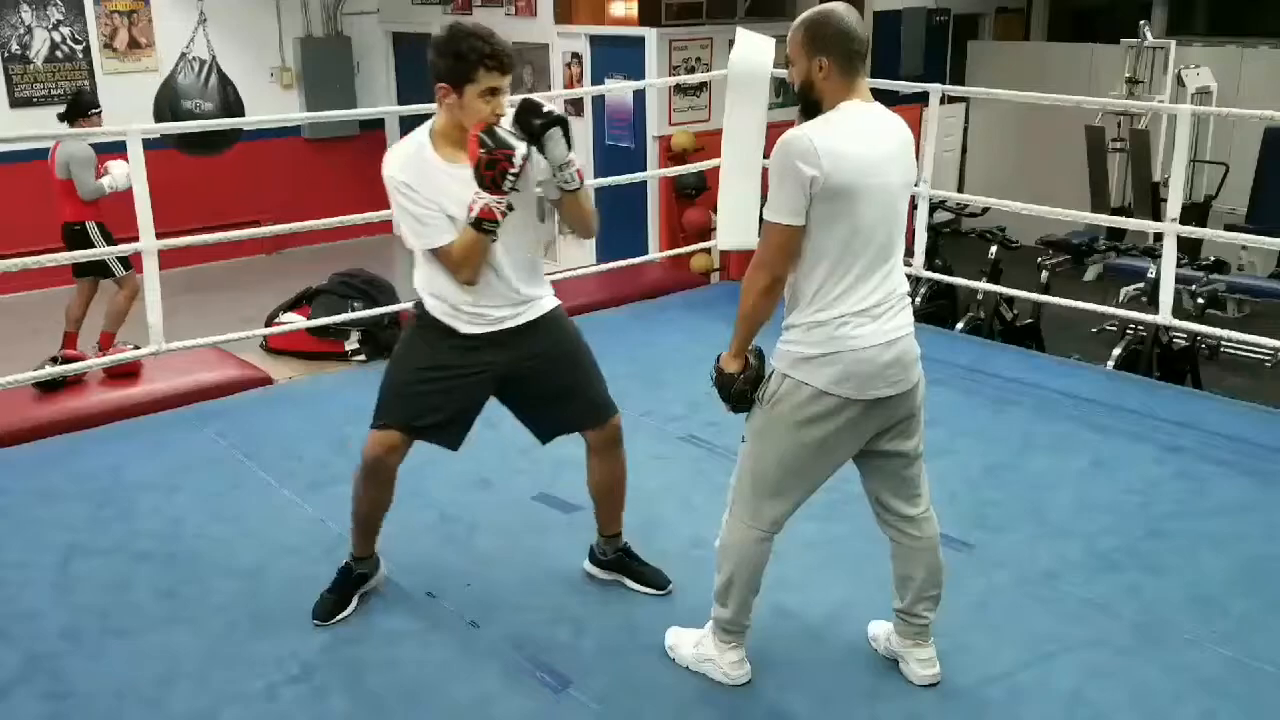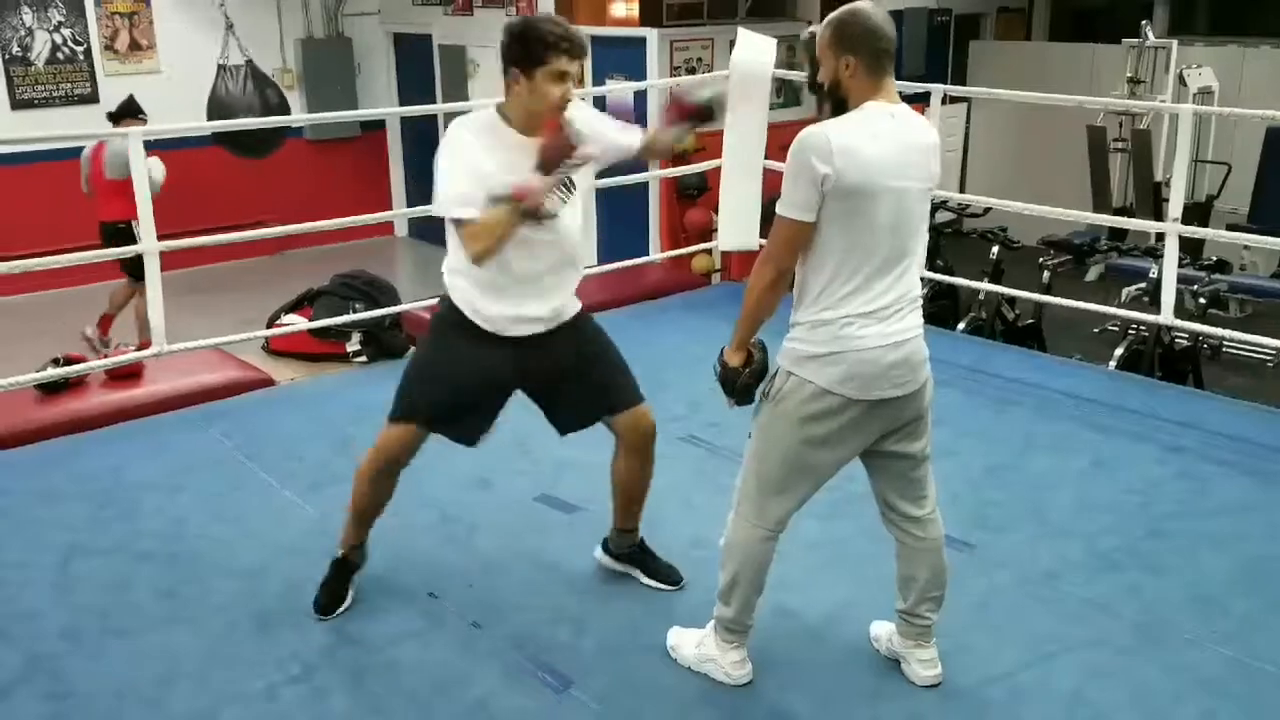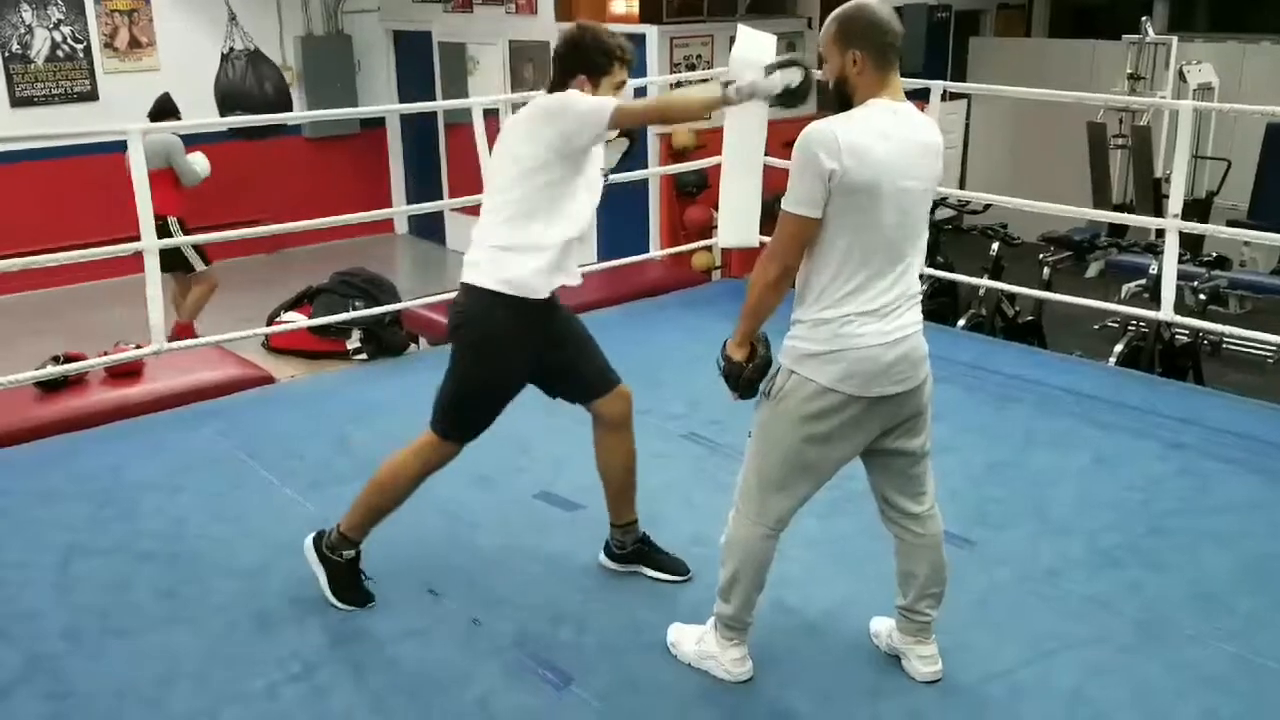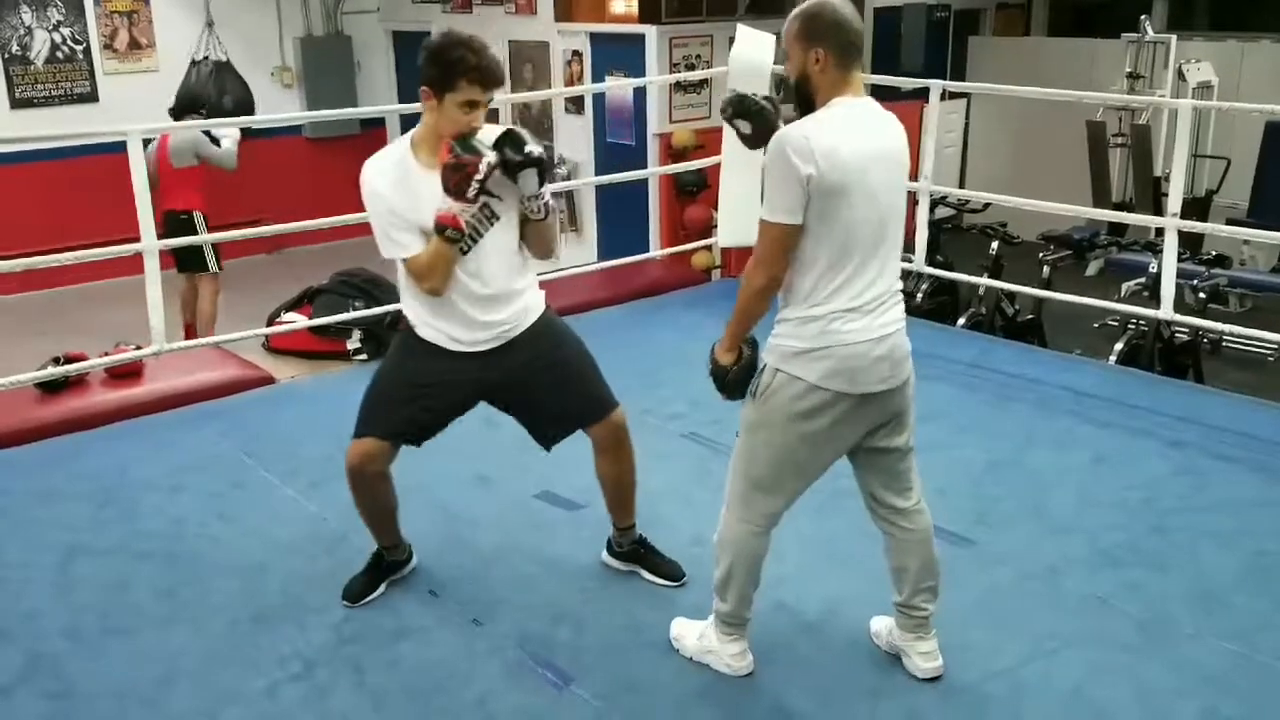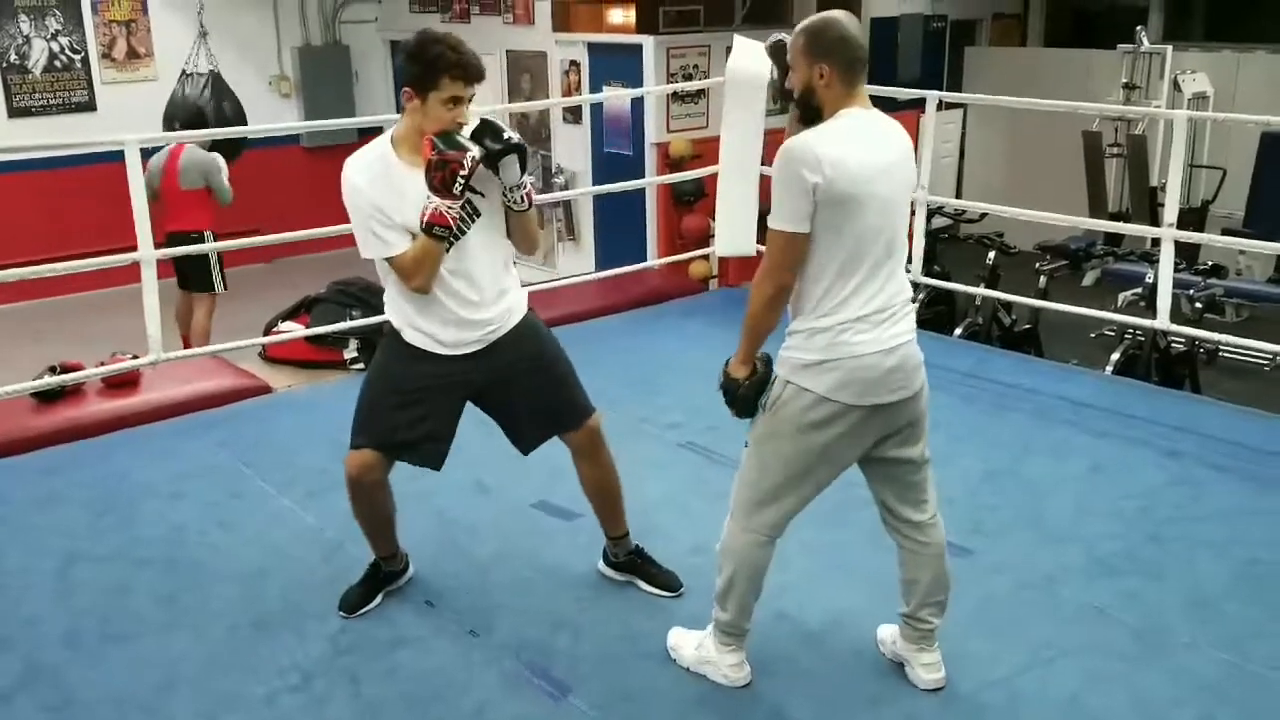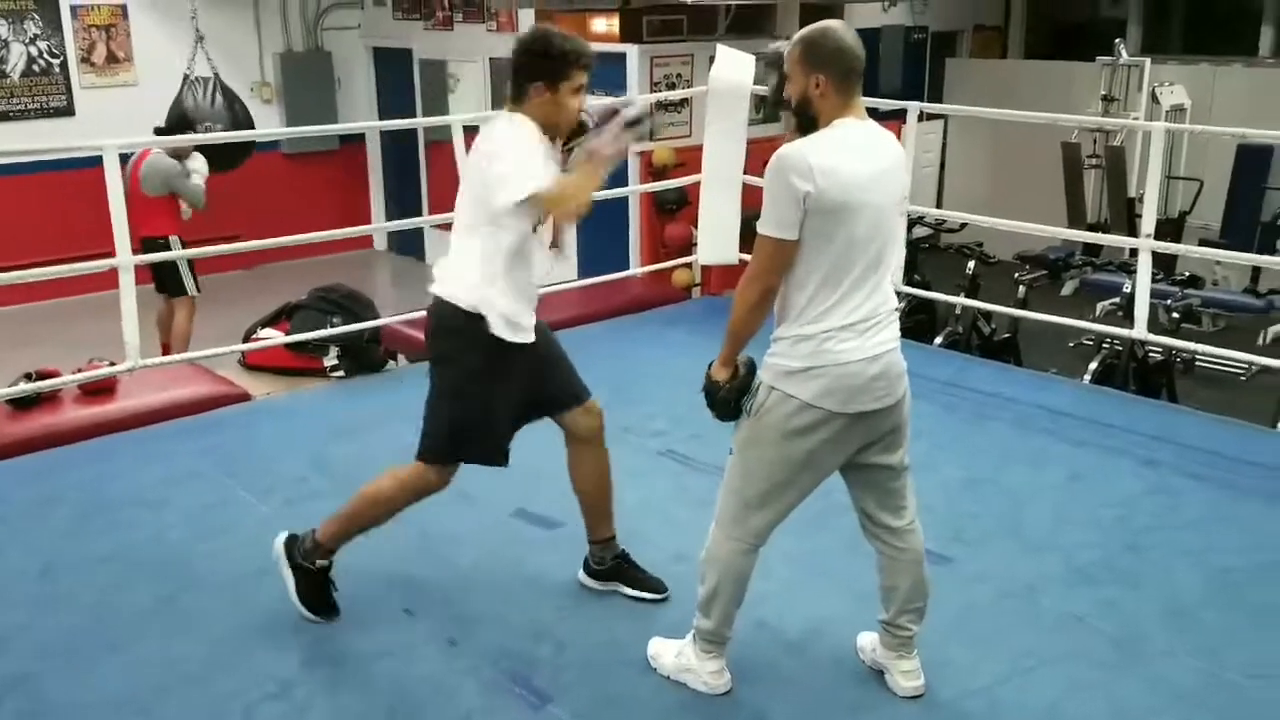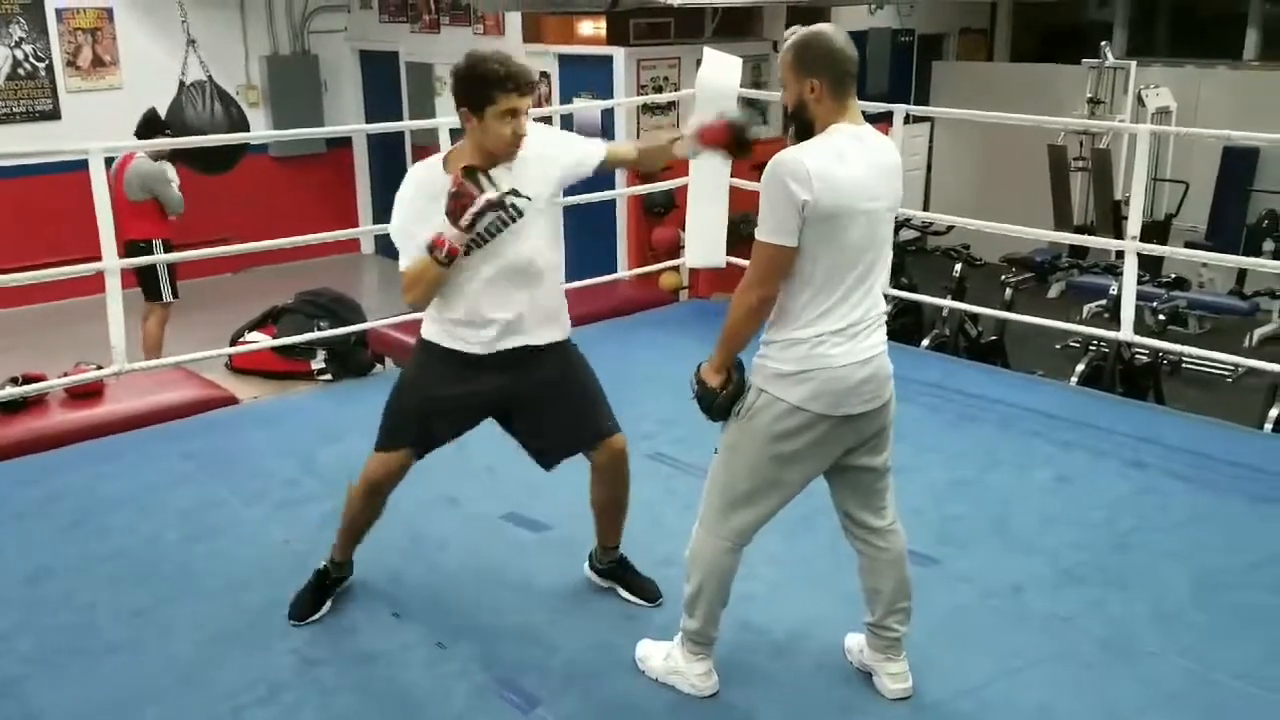
dt=0.5s
person 1, frame 1
left shoulder: (803, 146)
right shoulder: (898, 132)
left elbow: (769, 271)
left wrist: (736, 352)
left hip: (821, 369)
right hip: (896, 358)
left knee: (752, 511)
right knee: (908, 507)
left ankle: (725, 646)
right ankle: (916, 643)
person 1, frame 2
left shoulder: (821, 144)
right shoulder: (926, 138)
left elbow: (775, 265)
left wrist: (739, 345)
left hip: (826, 368)
right hip: (904, 362)
left knee: (757, 509)
right knee: (914, 510)
left ankle: (726, 646)
right ankle: (918, 645)
person 1, frame 3
left shoulder: (826, 140)
right shoulder: (928, 136)
left elbow: (780, 261)
left wrist: (742, 339)
right wrist: (823, 102)
left hip: (828, 365)
right hip: (905, 358)
left knee: (758, 508)
right knee: (913, 505)
left ankle: (727, 643)
right ankle: (918, 640)
person 1, frame 4
left shoulder: (798, 142)
right shoulder: (891, 129)
left elbow: (769, 267)
left wrist: (732, 341)
left hip: (814, 364)
right hip: (888, 354)
left knee: (750, 505)
right knee: (900, 500)
left ankle: (727, 639)
right ankle: (917, 637)
person 1, frame 5
left shoulder: (805, 153)
right shoulder: (897, 137)
left elbow: (776, 277)
left wrist: (745, 357)
right wrist: (805, 108)
left hip: (824, 375)
right hip: (899, 364)
left knee: (754, 514)
right knee: (914, 512)
left ankle: (725, 649)
right ankle: (922, 648)
person 1, frame 6
left shoulder: (796, 162)
right shoulder: (891, 150)
left elbow: (761, 280)
left wrist: (726, 360)
right wrist: (800, 119)
left hip: (808, 382)
right hip: (882, 374)
left knee: (738, 524)
right knee: (894, 520)
left ankle: (706, 657)
right ankle: (901, 656)
person 1, frame 7
left shoulder: (794, 168)
right shoulder: (885, 153)
left elbow: (760, 288)
left wrist: (719, 363)
right wrist: (796, 131)
left hip: (798, 385)
right hip: (870, 377)
left knee: (722, 523)
right knee: (875, 521)
left ankle: (694, 658)
right ankle: (889, 657)
person 2, frame 1
left shoulder: (520, 135)
right shoulder: (406, 164)
left elbow: (585, 228)
right elbow: (464, 270)
left wrist: (559, 157)
right wrist: (491, 195)
left hip: (531, 317)
right hip: (450, 327)
left knee: (605, 430)
right knee: (380, 449)
left ankle: (609, 551)
right ankle: (360, 564)
person 2, frame 2
left shoulder: (573, 121)
right shoulder: (467, 141)
left elbow: (649, 148)
right elbow: (478, 247)
left wrist: (683, 119)
right wrist: (537, 184)
left hip: (556, 319)
right hip: (474, 320)
left knee: (638, 426)
right knee: (395, 443)
left ankle: (624, 543)
right ankle: (349, 553)
person 2, frame 3
left shoulder: (567, 131)
right shoulder: (561, 111)
right elbow: (656, 111)
left wrist: (593, 168)
right wrist: (742, 89)
left hip: (535, 301)
right hip: (501, 308)
left knee: (616, 407)
right knee: (444, 443)
left ankle: (624, 542)
right ankle: (337, 544)
person 2, frame 4
left shoulder: (497, 147)
right shoulder: (383, 174)
left elbow: (544, 250)
right elbow: (431, 281)
left wrist: (532, 188)
right wrist: (458, 206)
left hip: (523, 326)
right hip: (438, 342)
left knee: (610, 426)
right knee: (364, 458)
left ankle: (626, 544)
right ankle: (393, 554)
person 2, frame 5
left shoulder: (479, 146)
right shoulder: (365, 172)
left elbow: (528, 245)
right elbow: (415, 277)
left wrist: (513, 177)
right wrist: (444, 201)
left hip: (506, 328)
right hip: (422, 346)
left knee: (586, 432)
right knee: (362, 468)
left ankle: (621, 551)
right ankle: (389, 564)
person 2, frame 6
left shoulder: (530, 139)
right shoulder: (510, 137)
left elbow: (552, 214)
right elbow: (562, 206)
left wrist: (603, 147)
right wrist: (605, 149)
left hip: (509, 319)
right hip: (473, 323)
left knee: (586, 423)
right knee: (436, 471)
left ankle: (605, 557)
right ankle: (312, 551)
person 2, frame 7
left shoulder: (544, 147)
right shoulder: (420, 186)
left elbow: (633, 155)
right elbow: (414, 292)
left wrist: (701, 140)
right wrist: (456, 235)
left hip: (538, 345)
right hip: (453, 350)
left knee: (611, 451)
right knee: (385, 468)
left ankle: (607, 559)
right ankle: (335, 567)
person 3, frame 1
left shoulder: (61, 147)
right shoulder: (79, 150)
right elbow: (87, 192)
left wrist: (102, 173)
right wrist: (114, 181)
left hip: (73, 226)
right hip: (86, 227)
left knee: (85, 288)
right knee: (129, 285)
left ankle: (68, 349)
right ankle: (105, 347)
person 3, frame 2
left shoulder: (90, 150)
right shoulder: (129, 149)
left elbow: (87, 189)
left hip: (107, 226)
right hip: (128, 226)
left knee: (133, 280)
right knee: (147, 288)
left ankle: (99, 329)
right ankle: (144, 348)
person 3, frame 3
right shoulder: (170, 141)
right elbow: (190, 180)
right wrist: (200, 169)
left hip: (152, 223)
right hip: (168, 222)
left knee: (182, 280)
right knee: (207, 280)
left ankle: (188, 336)
right ankle: (180, 334)
person 3, frame 4
left shoulder: (157, 143)
right shoulder: (193, 137)
left elbow: (154, 181)
right elbow: (228, 163)
right wrist: (229, 140)
left hip: (170, 218)
right hip: (190, 216)
left knee: (192, 278)
right knee: (208, 284)
left ankle: (191, 336)
person 3, frame 5
left shoulder: (157, 160)
right shoulder: (203, 159)
left elbow: (148, 196)
right elbow: (226, 199)
right wrist: (221, 177)
left hip: (172, 236)
right hip: (198, 235)
left knee: (187, 293)
right knee: (204, 302)
left ankle: (188, 348)
person 3, frame 6
left shoulder: (139, 159)
right shoulder: (168, 167)
right elbow: (198, 201)
right wrist: (197, 175)
left hip: (149, 240)
right hip: (167, 241)
left knee: (169, 300)
right knee: (185, 306)
left ankle: (167, 355)
person 3, frame 7
left shoulder: (122, 164)
right shoulder: (151, 170)
right elbow: (176, 208)
right wrist: (172, 184)
left hip: (134, 243)
right hip: (152, 245)
left knee: (152, 306)
right knee: (159, 312)
left ankle: (151, 361)
